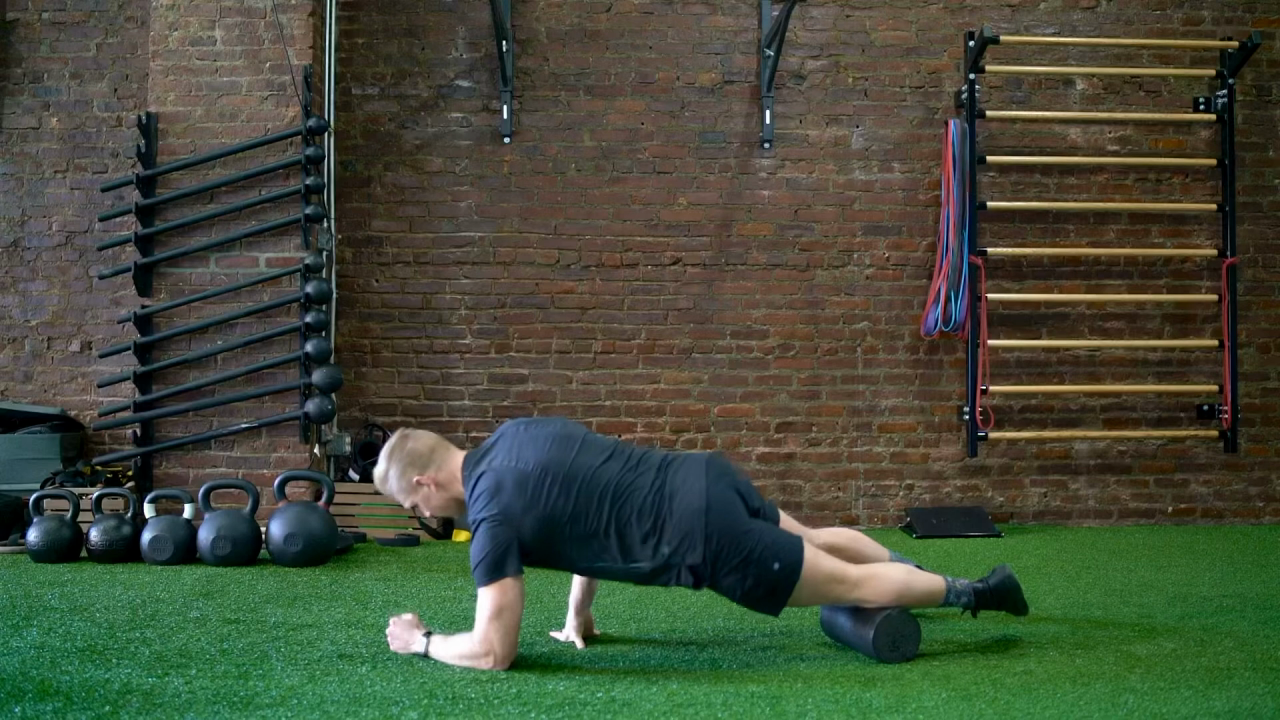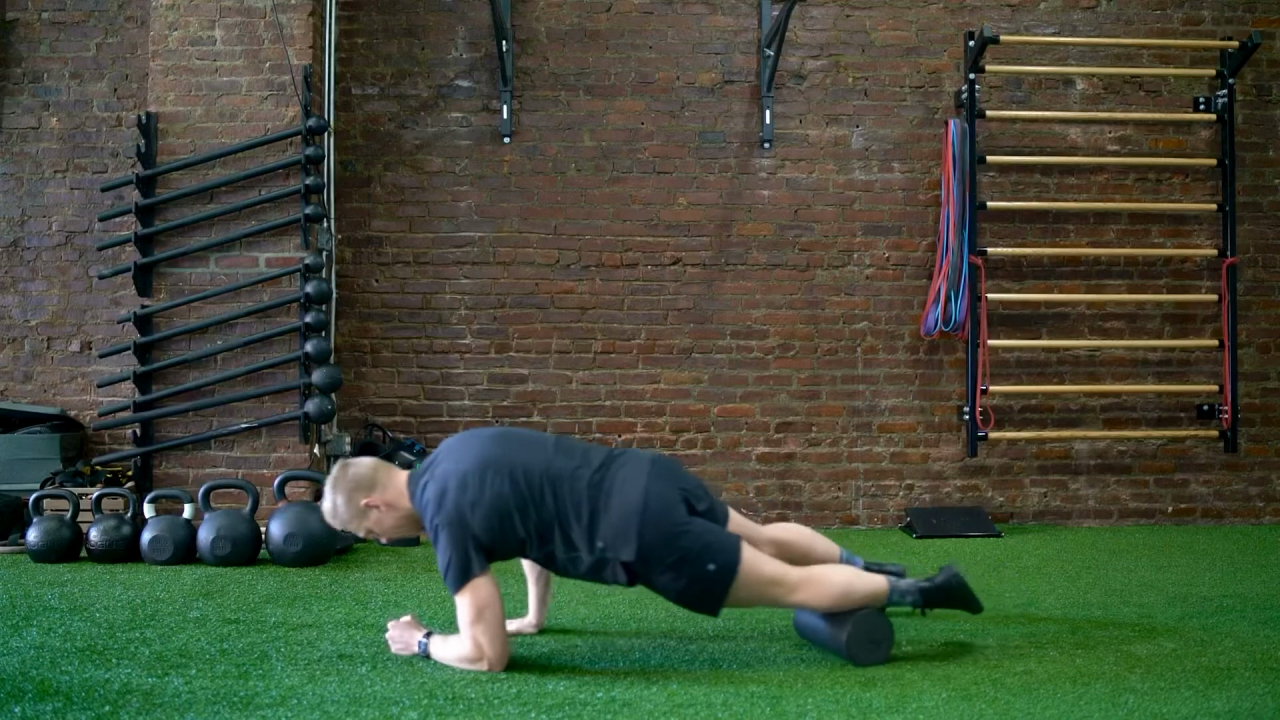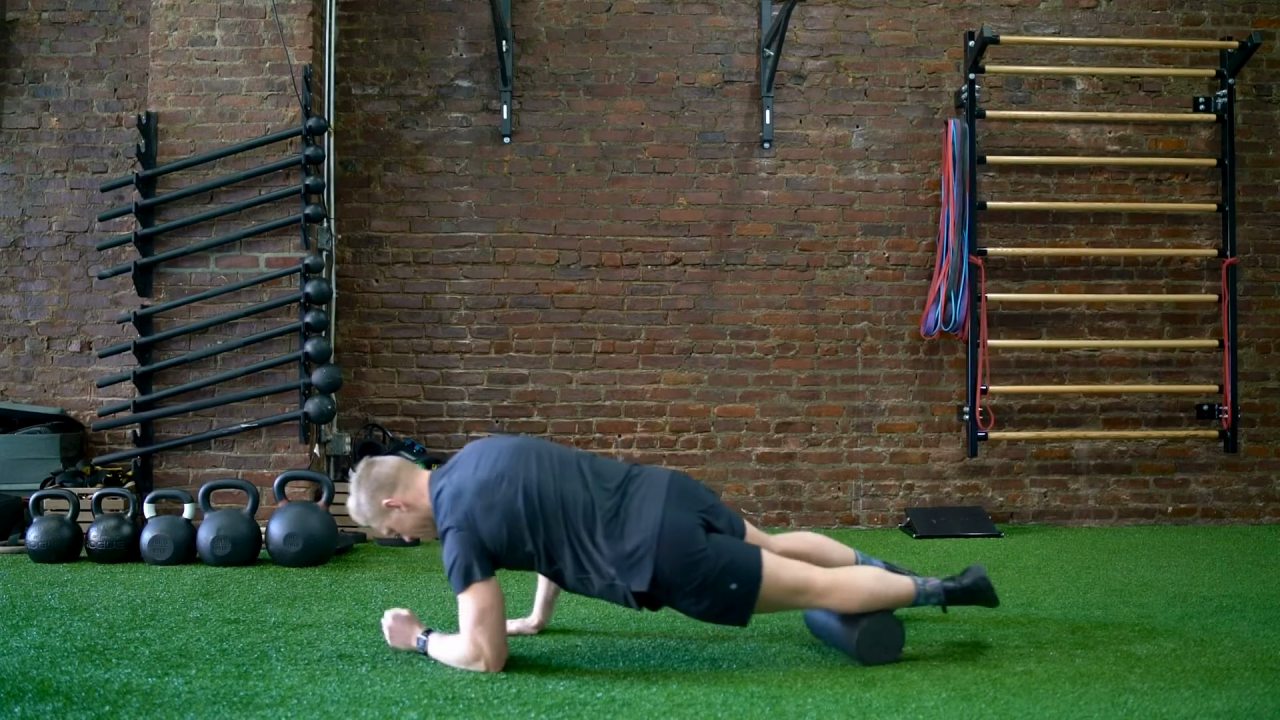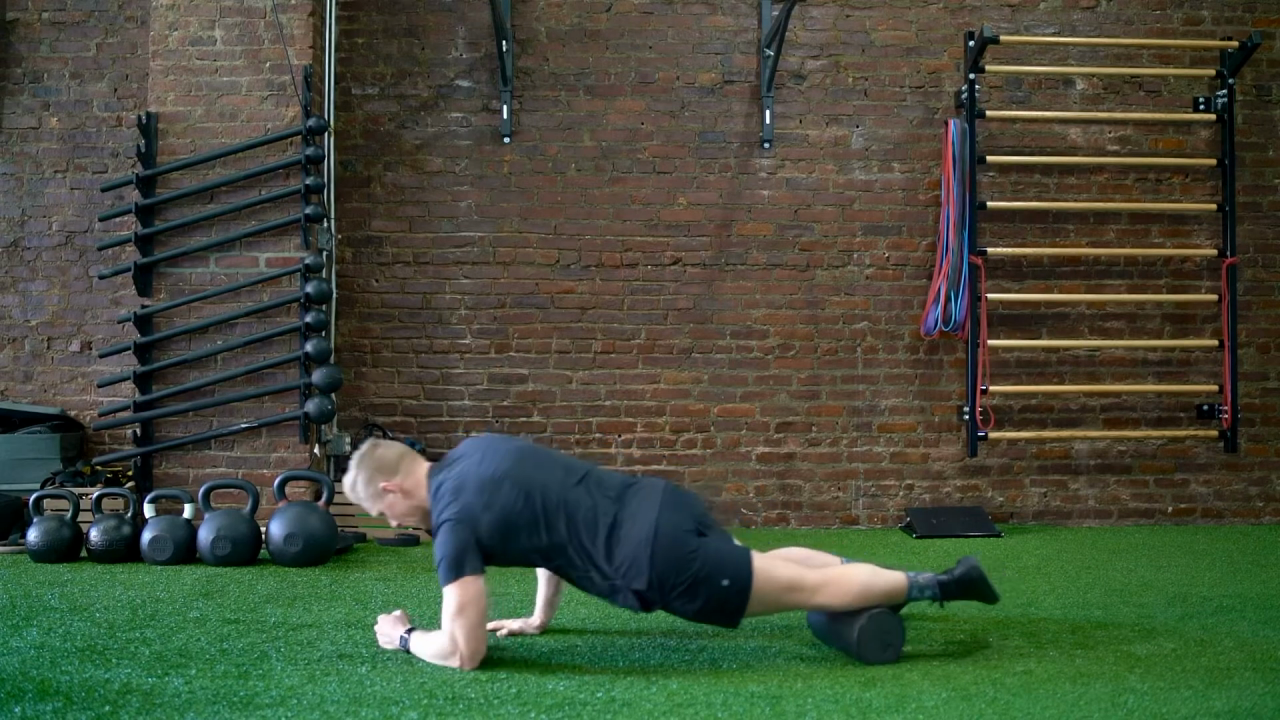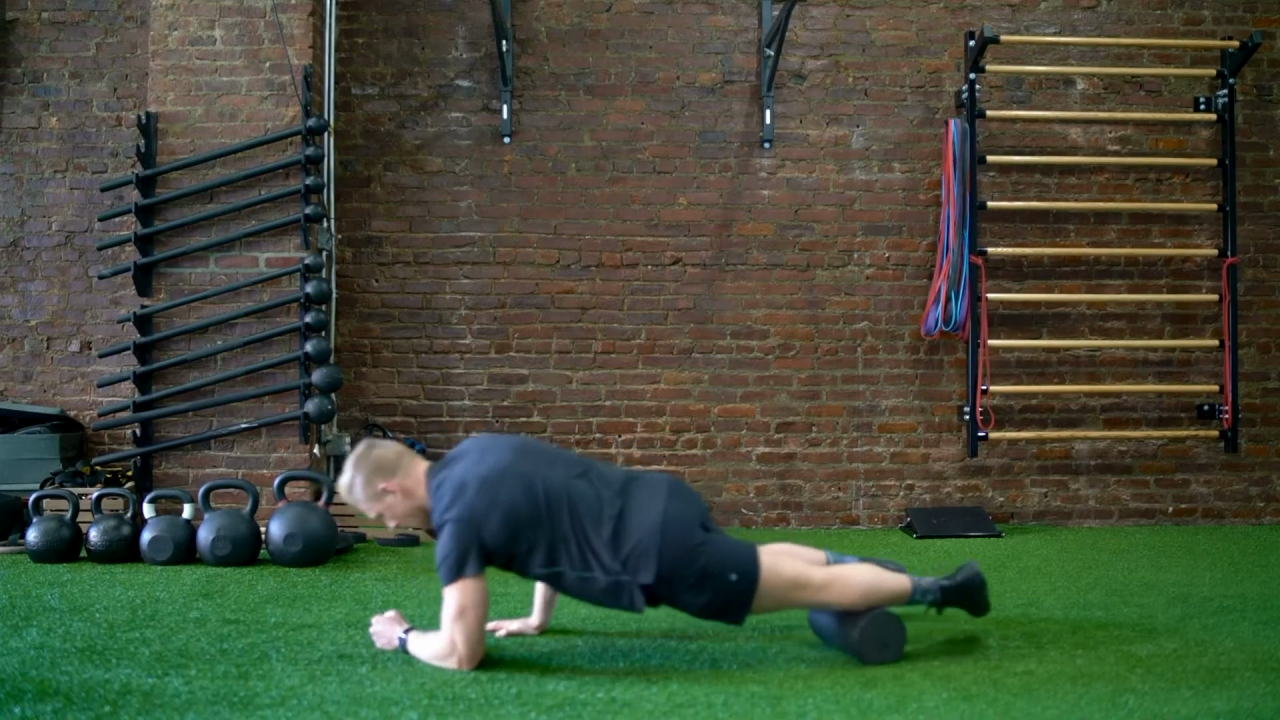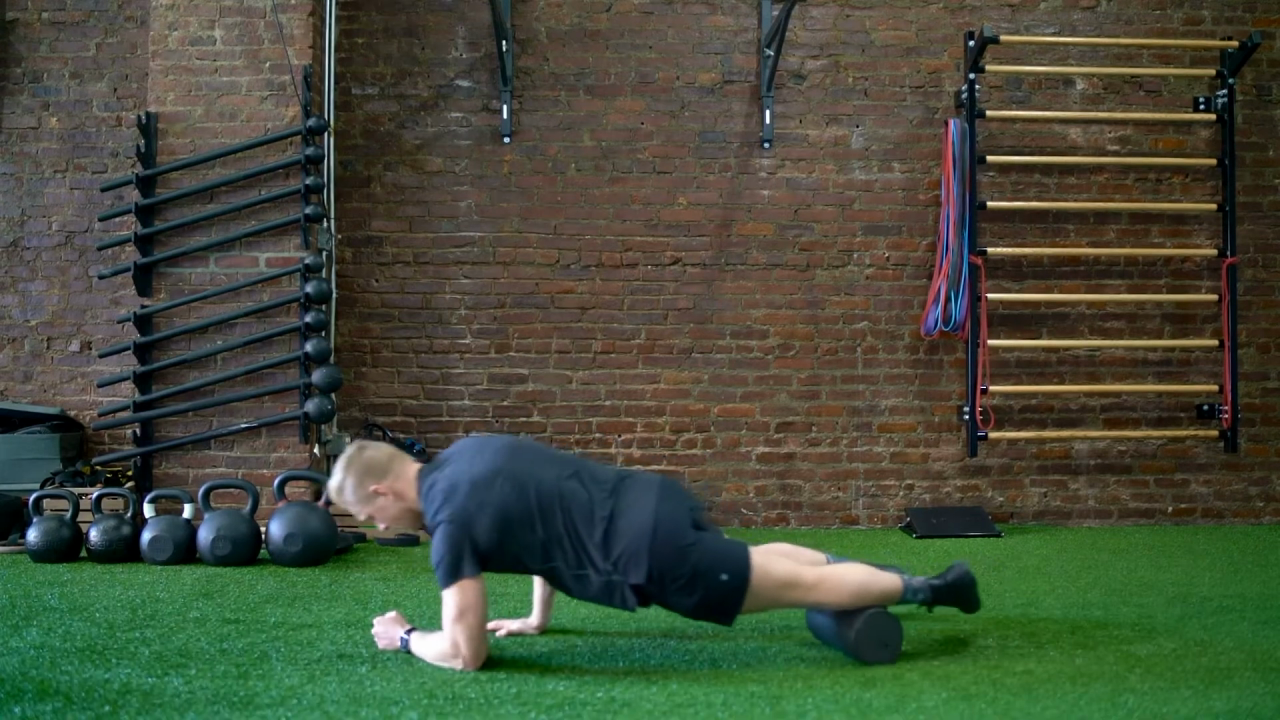
dt=0.7s
person 1, frame 1
left shoulder: (493, 513)
right shoulder: (514, 436)
left elbow: (493, 652)
left wrist: (423, 642)
right wrist: (578, 611)
left hip: (704, 535)
right hip: (703, 481)
left knee: (847, 587)
right knee: (811, 540)
left ankle: (974, 592)
right ankle: (909, 568)
person 1, frame 2
left shoulder: (448, 519)
right shoulder: (456, 454)
left elbow: (488, 654)
left wrist: (420, 642)
right wrist: (536, 615)
left hip: (646, 529)
right hip: (650, 477)
left knee: (789, 586)
right knee: (763, 538)
left ankle: (918, 590)
right ankle: (865, 567)
person 1, frame 3
left shoulder: (459, 524)
right shoulder: (479, 456)
left elbow: (484, 656)
left wrist: (419, 638)
right wrist: (537, 617)
left hip: (664, 554)
right hip: (667, 493)
left knee: (811, 588)
right knee: (771, 545)
left ankle: (945, 588)
right ankle: (876, 566)
person 1, frame 4
left shoulder: (455, 519)
right shoulder: (476, 452)
left elbow: (464, 652)
left wrist: (404, 636)
right wrist: (541, 616)
left hip: (657, 557)
right hip: (662, 504)
left knee: (807, 591)
right knee: (761, 560)
left ankle: (939, 583)
right ankle: (870, 572)
person 1, frame 5
left shoulder: (457, 517)
right shoulder: (474, 454)
left elbow: (461, 654)
left wrist: (403, 637)
right wrist: (537, 618)
left hip: (657, 553)
right hip: (659, 499)
left knee: (806, 588)
right knee: (753, 557)
left ankle: (941, 589)
right ankle: (855, 564)
person 1, frame 6
left shoulder: (452, 519)
right shoulder: (466, 454)
left elbow: (465, 653)
left wrist: (405, 637)
right wrist: (538, 618)
left hip: (649, 551)
right hip: (653, 500)
left knee: (801, 589)
right knee: (748, 554)
left ankle: (930, 587)
right ankle: (853, 568)
